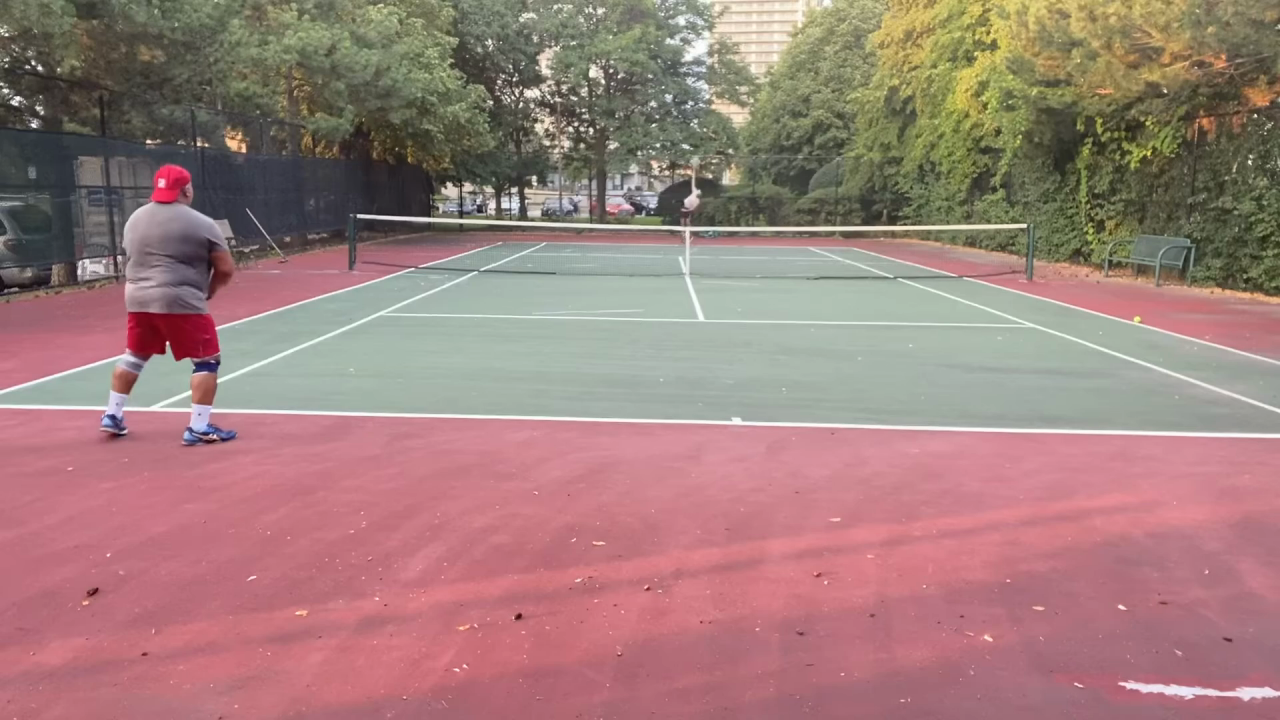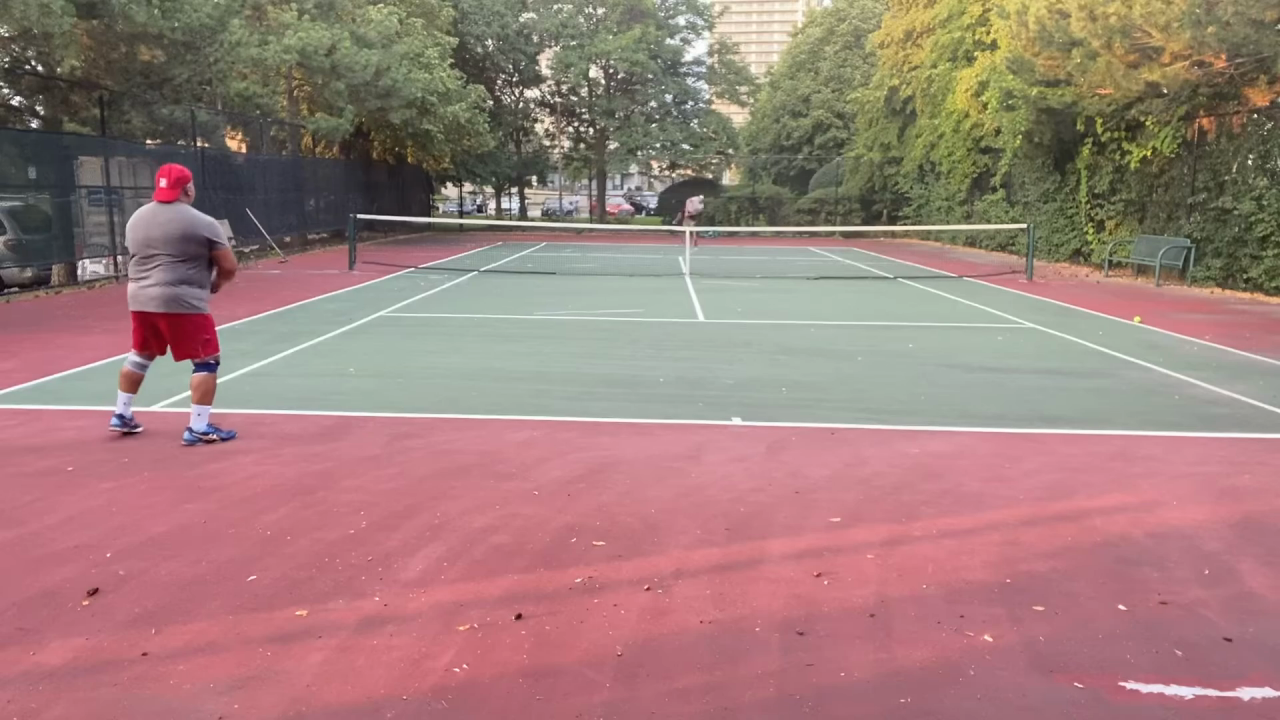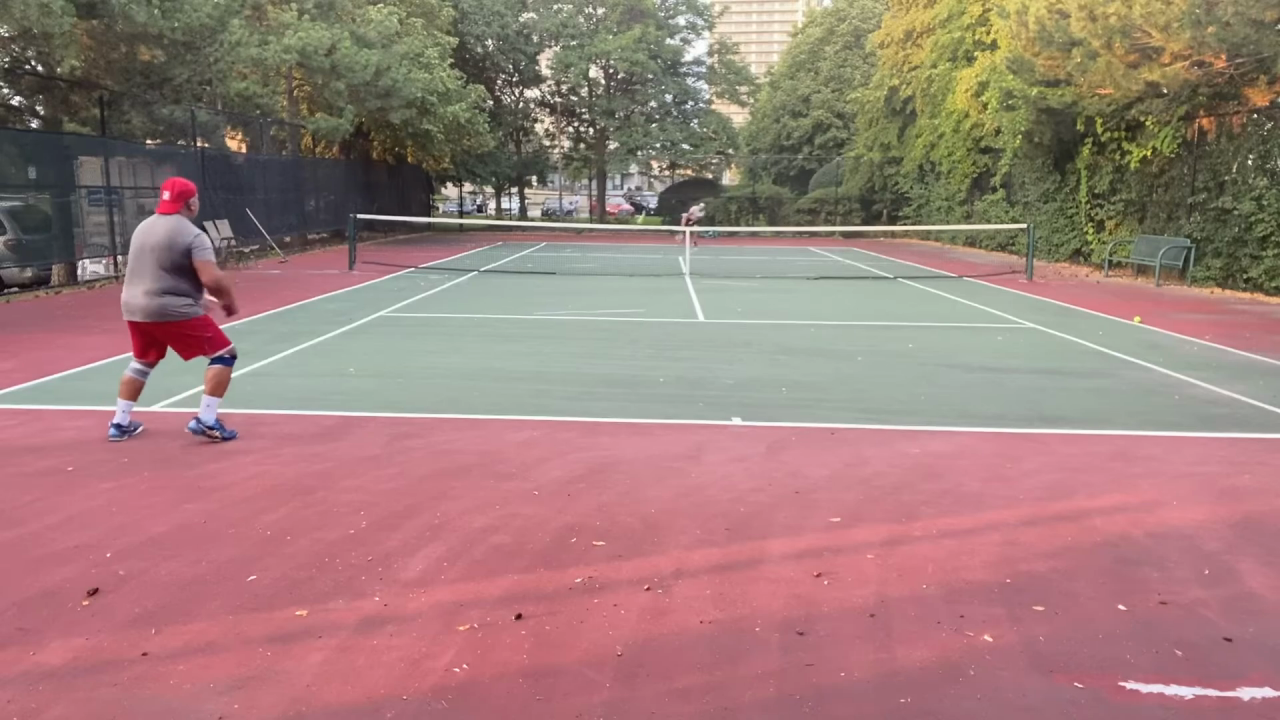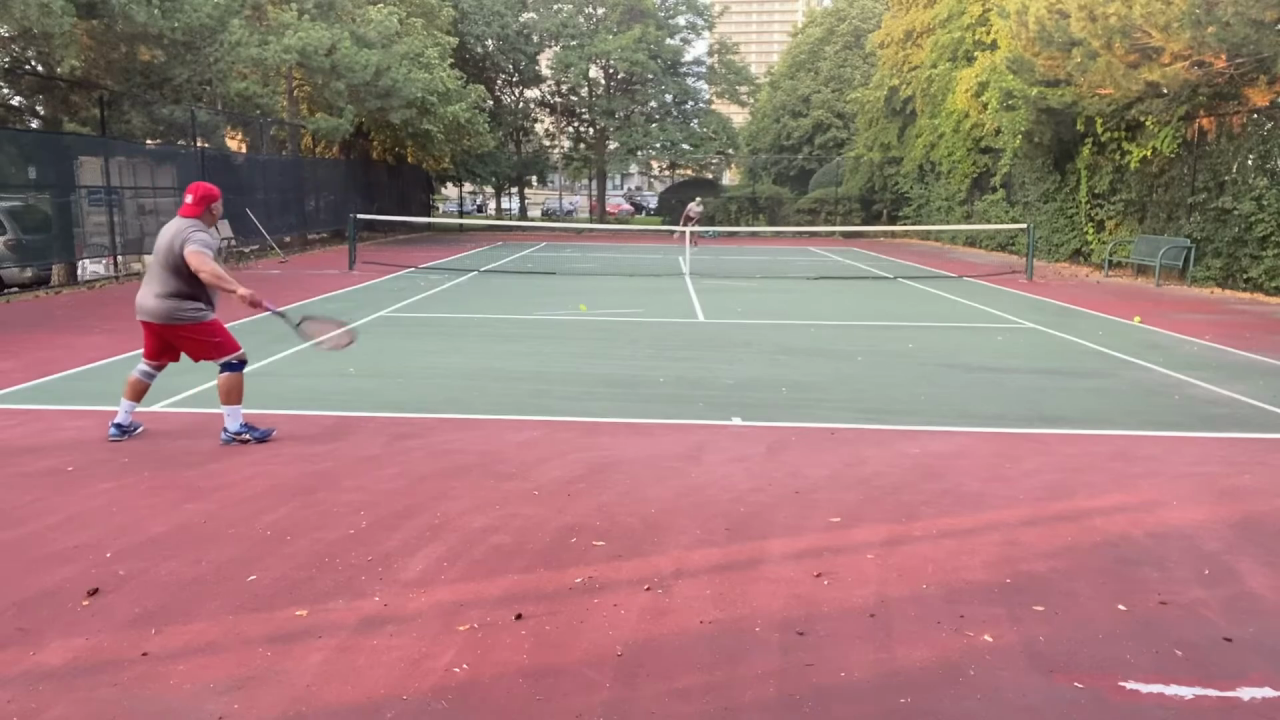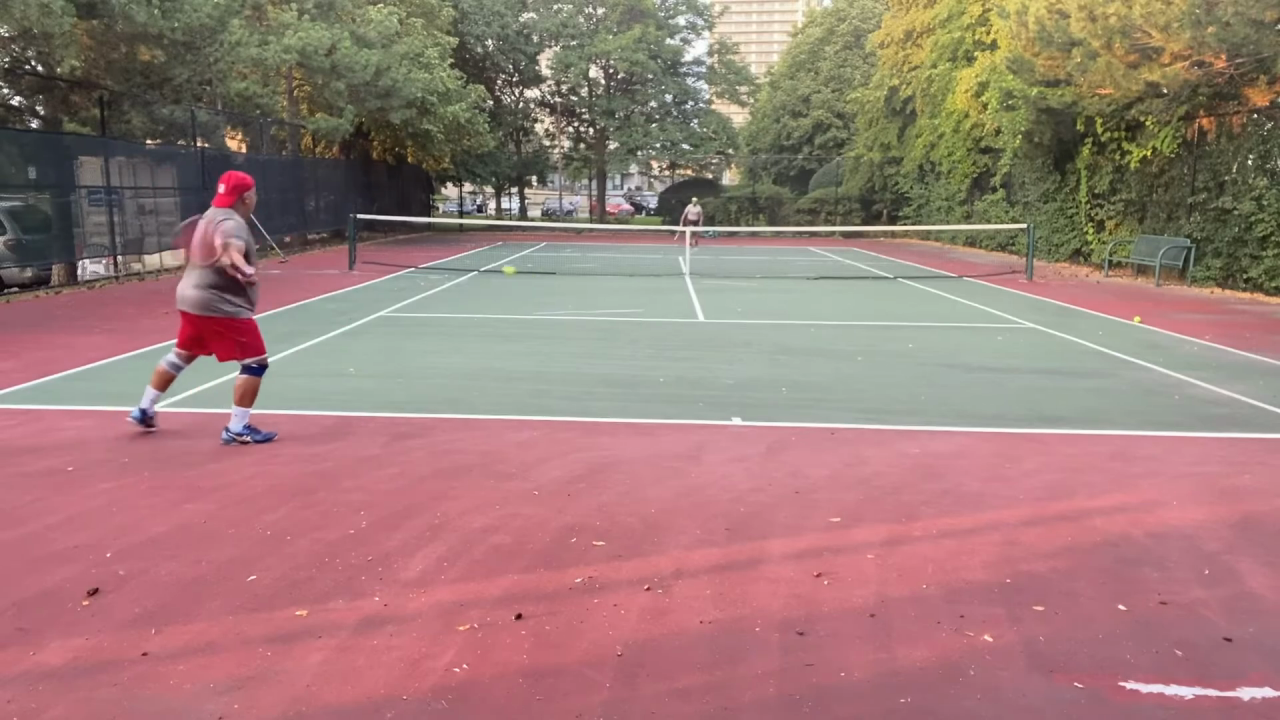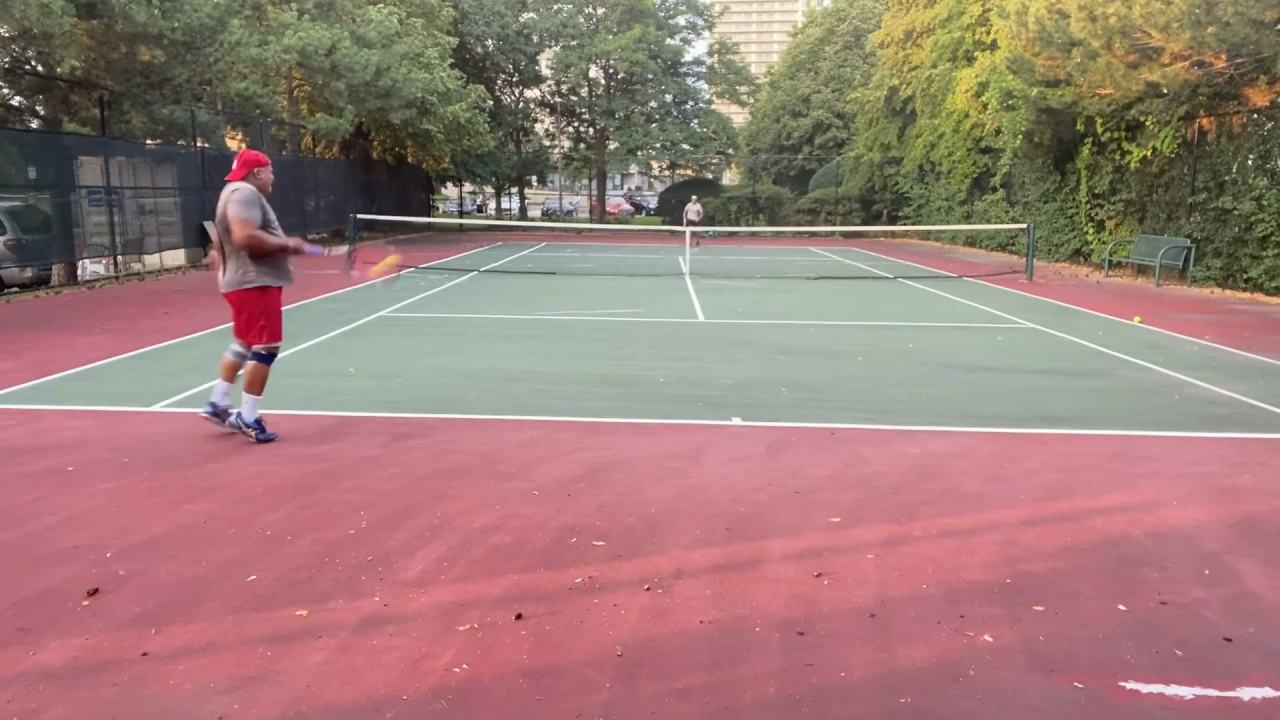
dt=0.2s
person 1, frame 1
left shoulder: (135, 218)
right shoulder: (202, 224)
left elbow: (135, 260)
right elbow: (226, 269)
right wrist: (209, 290)
left hip: (139, 300)
right hip: (181, 303)
left knee: (134, 355)
right knee: (207, 361)
left ankle: (112, 415)
right ankle: (199, 428)
person 1, frame 2
left shoulder: (136, 218)
right shoulder: (203, 224)
right elbow: (229, 267)
right wrist: (215, 285)
left hip: (141, 299)
right hip: (182, 303)
left knee: (140, 355)
right knee: (206, 362)
left ankle: (121, 415)
right ankle: (199, 428)
person 1, frame 3
left shoulder: (143, 227)
right shoulder: (193, 236)
right elbow: (212, 279)
left wrist: (202, 296)
right wrist: (229, 301)
left hip: (135, 308)
right hip: (174, 311)
left knee: (142, 362)
right knee: (223, 355)
left ankle: (120, 423)
right ankle: (206, 420)
person 1, frame 4
left shoulder: (175, 225)
right shoulder: (198, 236)
right elbow: (204, 267)
right wrist: (239, 290)
left hip: (150, 309)
right hip: (183, 313)
left knee: (151, 363)
right knee: (233, 361)
left ankle: (120, 422)
right ankle: (234, 428)
person 1, frame 5
left shoulder: (212, 215)
right shoulder: (232, 224)
right elbow: (230, 254)
right wrist: (239, 267)
left hip: (192, 299)
right hip: (220, 306)
left knee: (182, 354)
right knee: (255, 363)
left ankle: (144, 410)
right ankle: (238, 428)
person 1, frame 6
left shoulder: (237, 193)
right shoulder: (244, 193)
left elbow: (220, 244)
right elbow: (244, 236)
right wrist: (286, 244)
left hip: (243, 284)
right hip: (255, 284)
left knee: (243, 344)
right knee: (264, 349)
left ankle: (218, 404)
right ankle: (247, 417)
